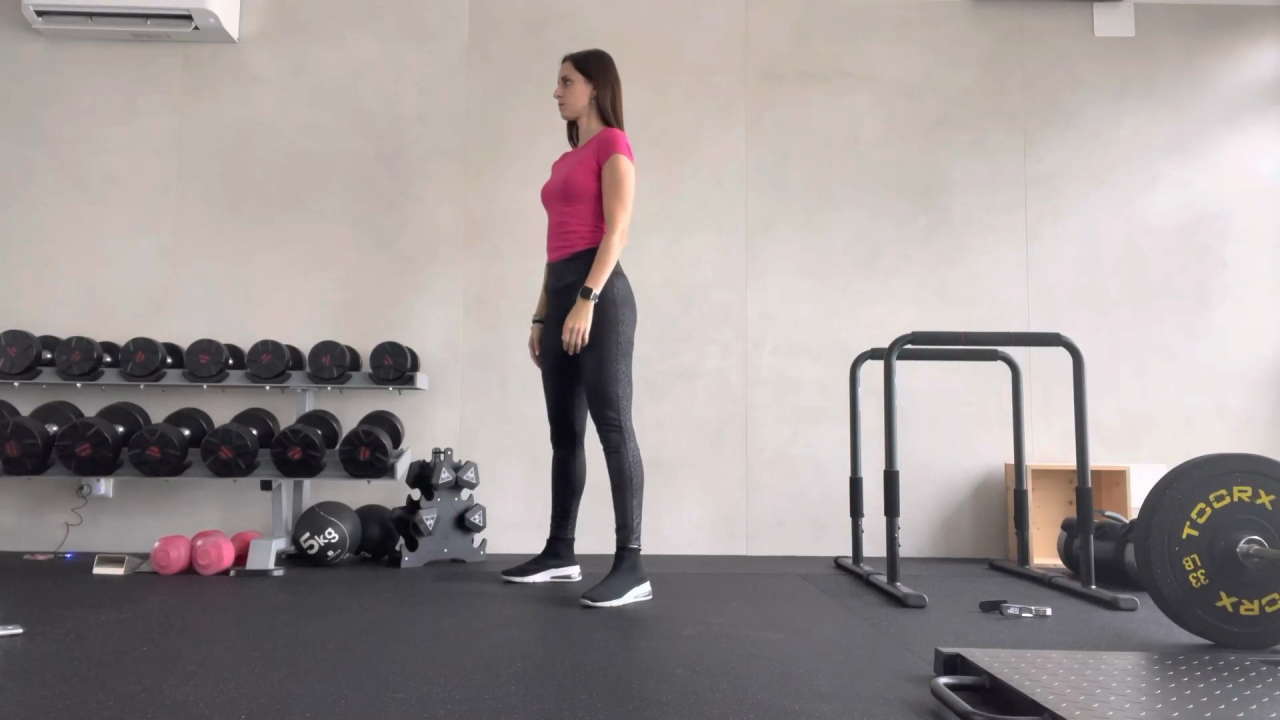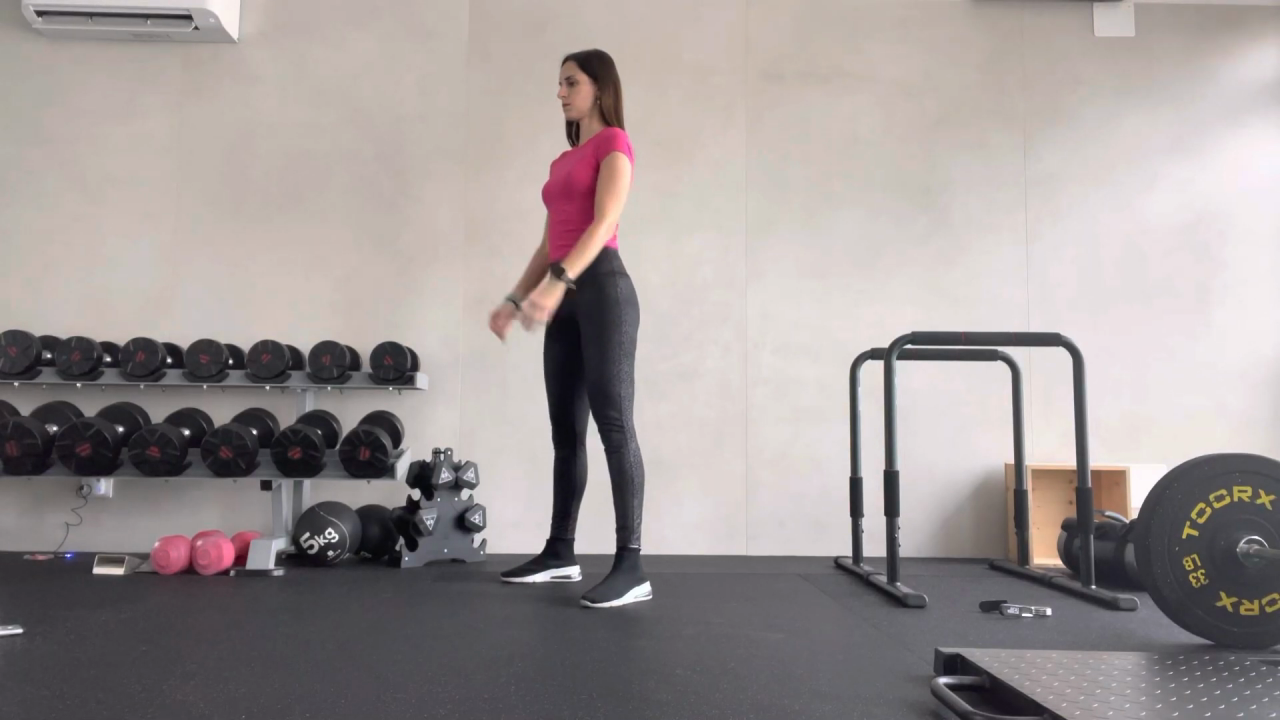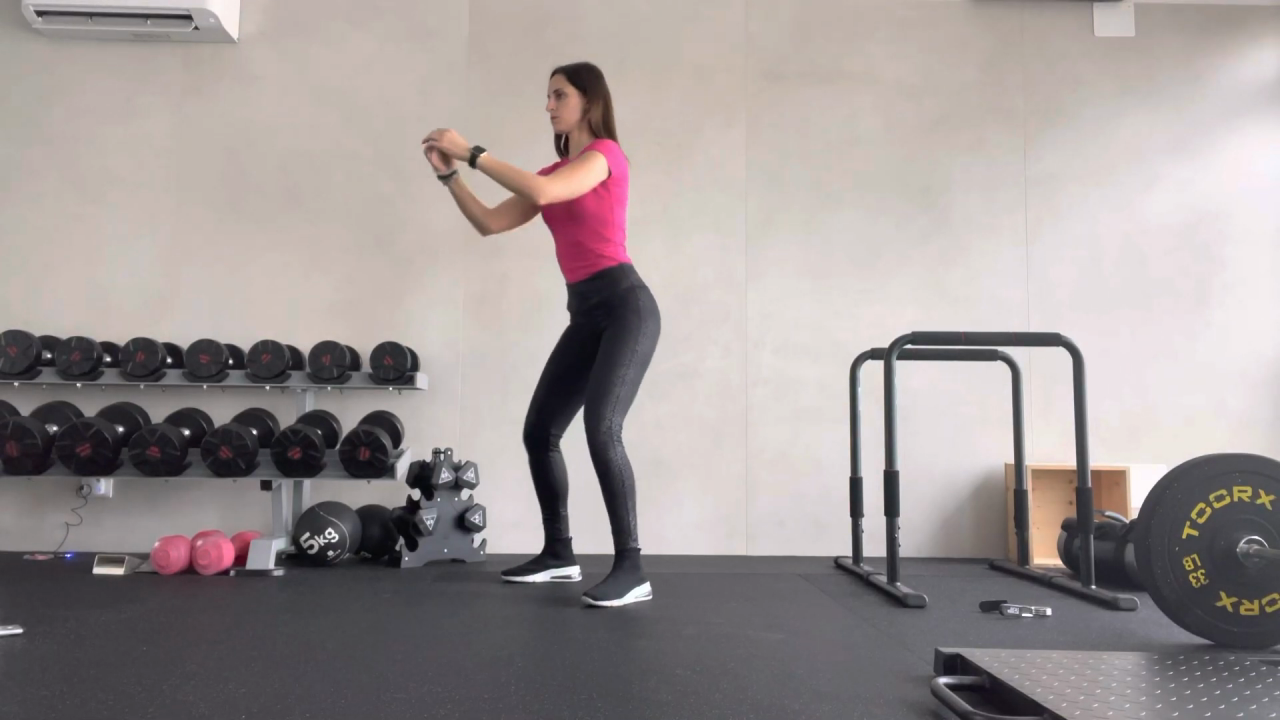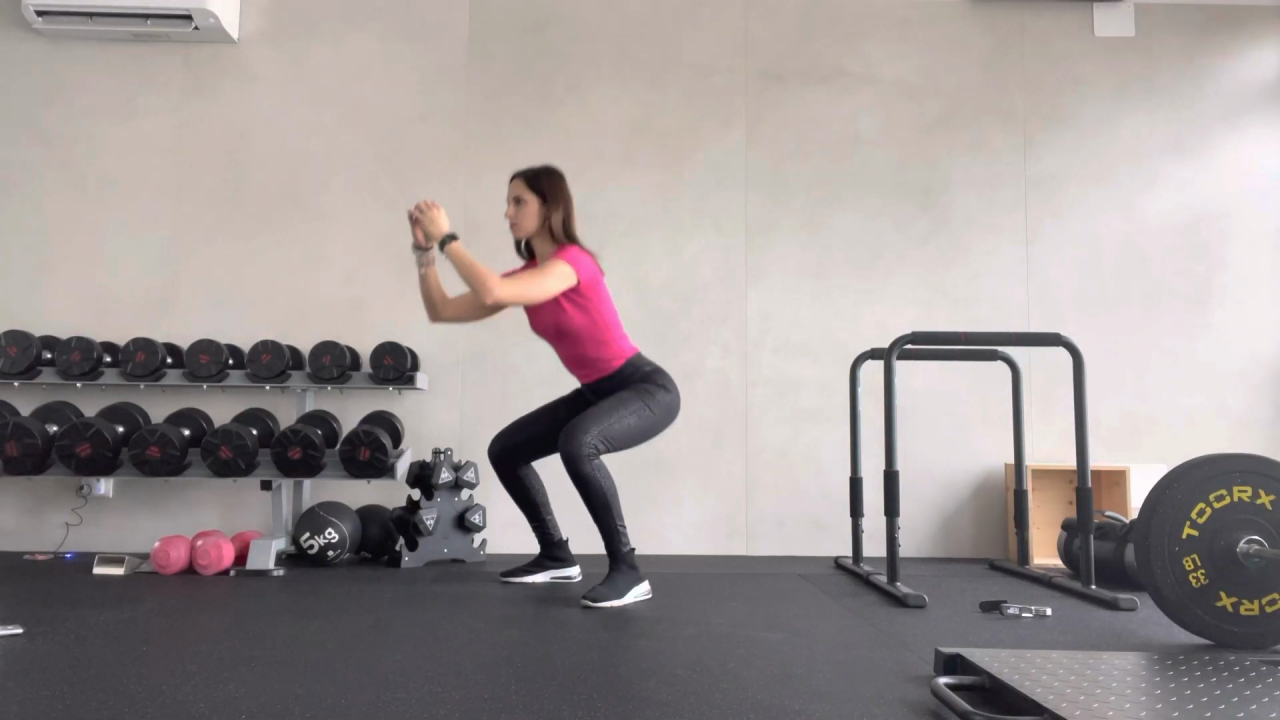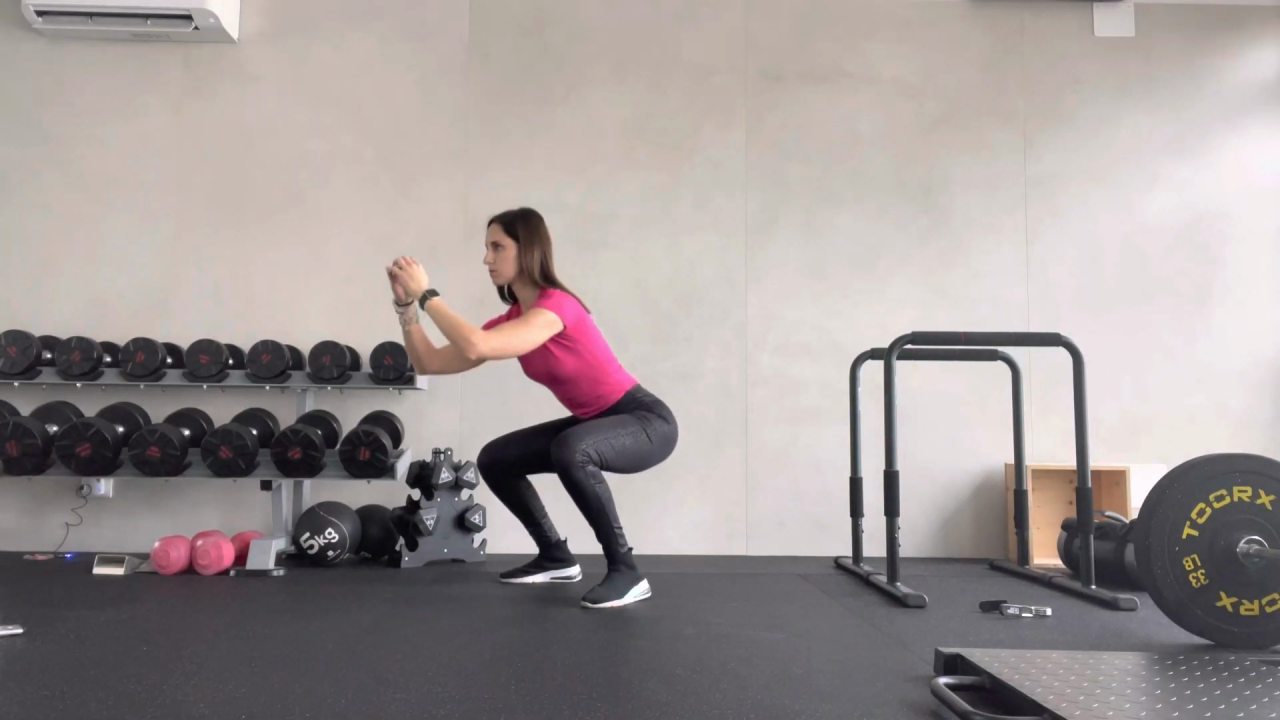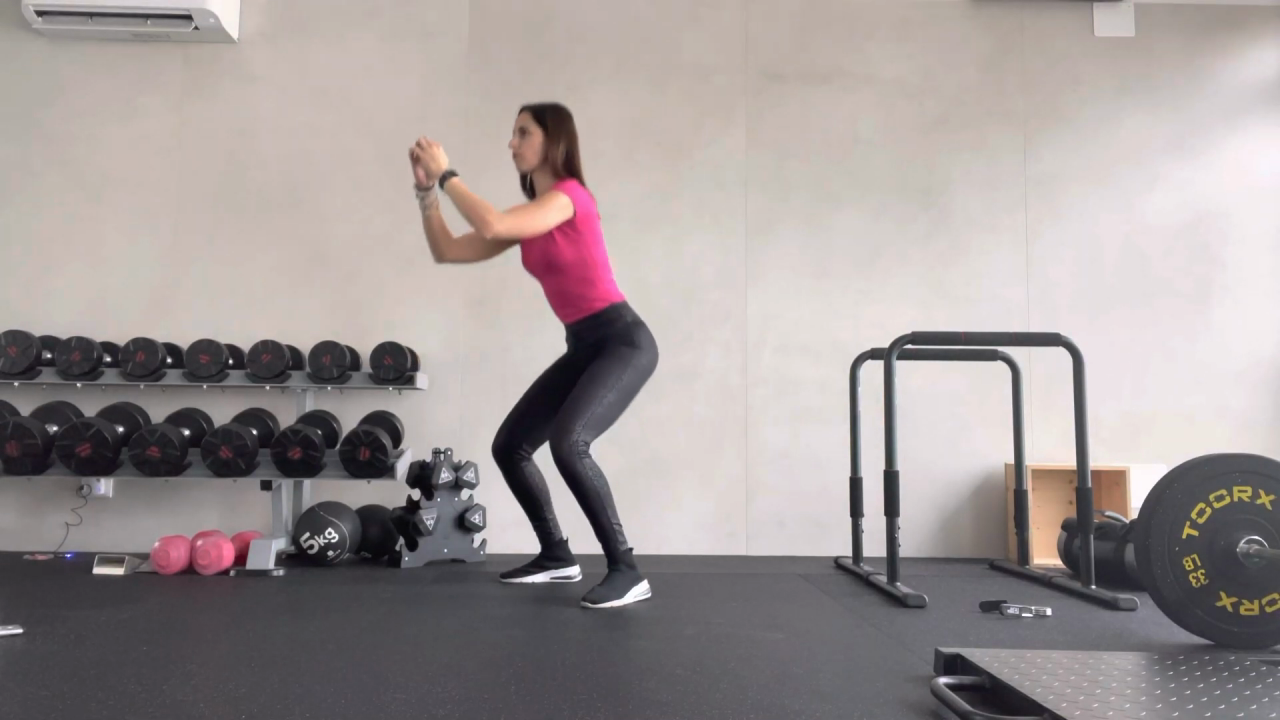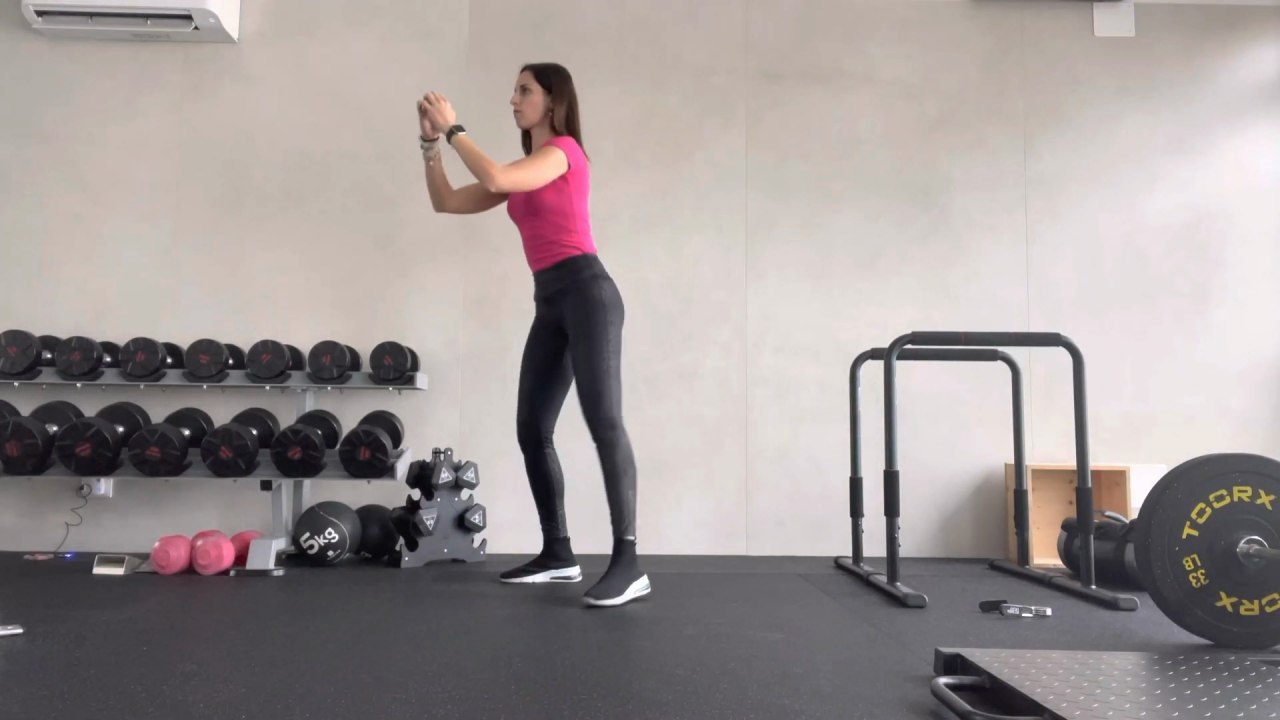
dt=0.4s
person 1, frame 1
left shoulder: (612, 145)
right shoulder: (565, 161)
left elbow: (616, 230)
left wrist: (587, 301)
right wrist: (541, 316)
left hip: (598, 291)
right hip: (561, 294)
left knee: (612, 426)
right knee: (564, 430)
left ankle: (631, 566)
right ankle: (560, 551)
person 1, frame 2
left shoulder: (615, 144)
right shoulder: (563, 161)
left elbow: (603, 226)
left wrist: (558, 282)
right wrist: (516, 295)
left hip: (603, 289)
right hip: (566, 298)
left knee: (614, 425)
right knee: (565, 430)
left ankle: (631, 566)
right ankle: (561, 551)
person 1, frame 3
left shoulder: (604, 153)
right shoulder: (553, 172)
left elbow: (540, 193)
right elbow: (489, 222)
left wrist: (474, 154)
right wrist: (449, 174)
left hip: (626, 307)
right hip: (586, 316)
left knee: (601, 428)
right knee: (540, 430)
left ankle: (631, 569)
right ankle: (559, 553)
person 1, frame 4
left shoulder: (570, 262)
right shoulder: (526, 276)
left elbow: (492, 294)
right elbow: (442, 310)
left wrist: (447, 238)
right wrist: (424, 250)
left hip: (647, 391)
right hip: (599, 393)
left knee: (578, 443)
right knee: (505, 450)
left ankle: (627, 570)
right ankle: (556, 555)
person 1, frame 5
left shoulder: (556, 306)
right shoulder: (515, 319)
left elbow: (476, 347)
right elbow: (428, 363)
left wrist: (427, 293)
right wrist: (406, 304)
left hip: (647, 421)
right hip: (599, 421)
left knee: (570, 450)
right knee: (494, 459)
left ankle: (626, 570)
right ankle: (556, 554)
person 1, frame 6
left shoulder: (569, 194)
right shoulder: (531, 215)
left elbow: (492, 226)
right elbow: (446, 251)
left wrist: (447, 173)
right wrist: (427, 190)
left hip: (622, 340)
right hip: (583, 345)
left knee: (568, 442)
right knee: (508, 447)
left ankle: (626, 570)
right ankle: (556, 555)
person 1, frame 7
left shoulder: (563, 150)
right shoulder: (524, 168)
left elbow: (493, 178)
right elbow: (445, 201)
left wrist: (453, 130)
right wrist: (429, 142)
left hip: (585, 291)
right hip: (551, 300)
left knee: (601, 418)
right knee: (532, 431)
left ankle: (628, 562)
right ankle: (558, 554)
